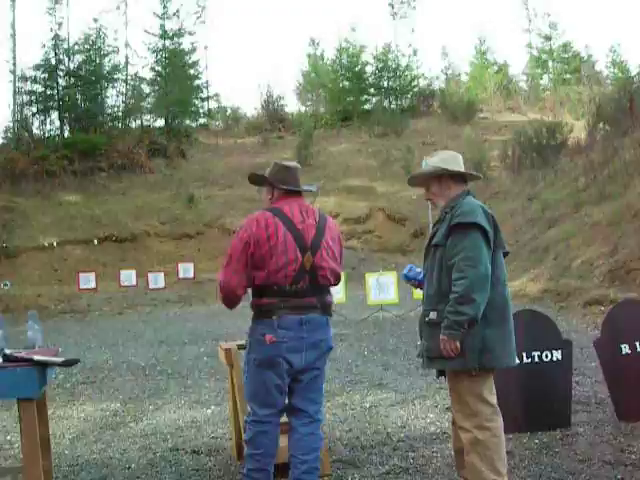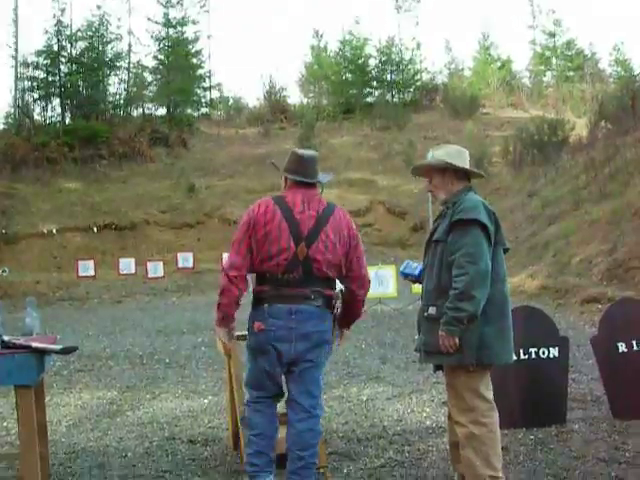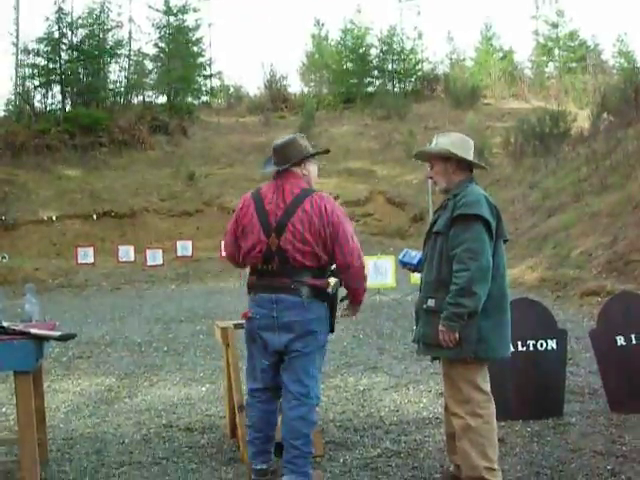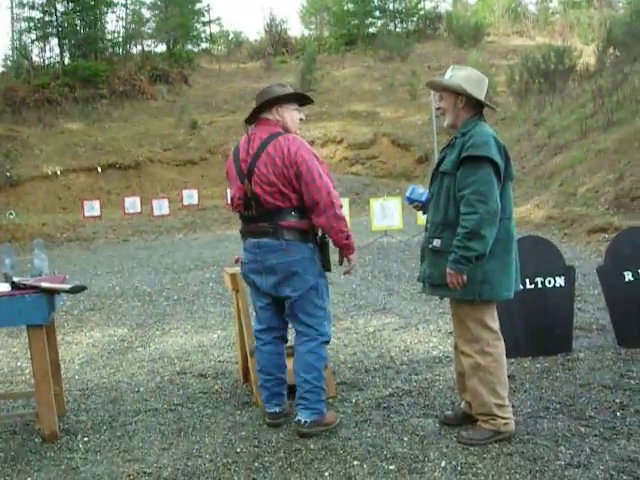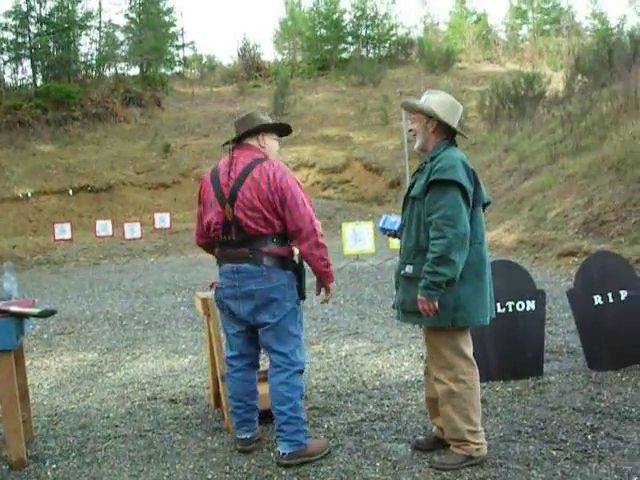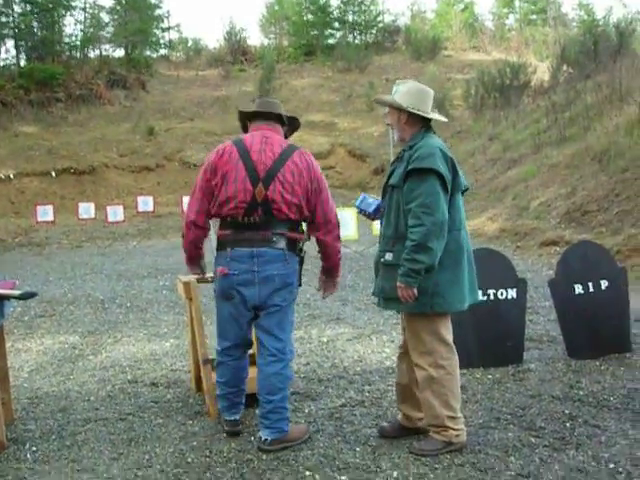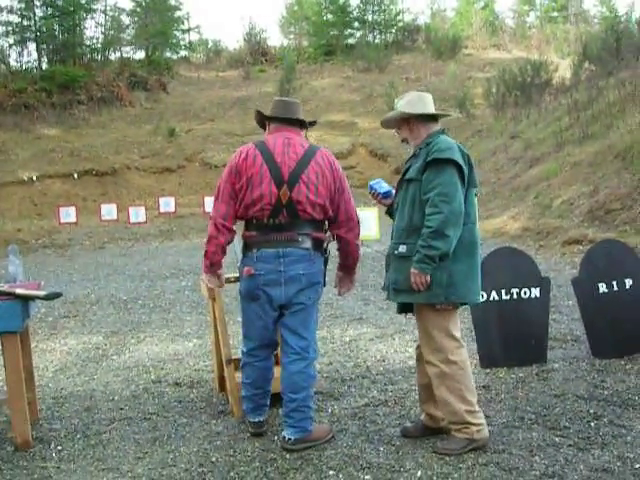
dt=0.5s
person 1, frame 1
left shoulder: (468, 213)
right shoulder: (458, 214)
left elbow: (472, 277)
left wrist: (453, 327)
right wrist: (427, 281)
left hip: (468, 338)
right hip: (462, 337)
left knee: (477, 416)
right knee: (465, 415)
person 1, frame 2
left shoulder: (469, 210)
right shoulder: (458, 211)
left elbow: (472, 275)
left wrist: (452, 323)
right wrist: (424, 278)
left hip: (467, 334)
right hip: (460, 333)
left knee: (473, 412)
right knee: (461, 411)
person 1, frame 3
left shoulder: (470, 203)
right shoulder: (459, 201)
left elbow: (473, 268)
left wrist: (453, 318)
right wrist: (424, 264)
left hip: (464, 327)
right hip: (456, 324)
left knee: (470, 403)
right knee: (457, 401)
person 1, frame 4
left shoulder: (478, 143)
right shoulder: (466, 140)
left elbow: (480, 211)
left wrist: (460, 261)
right wrist: (430, 203)
left hip: (471, 266)
right hip: (462, 262)
left knee: (479, 342)
right knee: (467, 339)
left ankle: (496, 419)
right ankle: (473, 405)
person 1, frame 5
left shoulder: (447, 167)
right shoulder: (440, 164)
left elbow: (450, 236)
left wrist: (430, 287)
right wrist: (404, 231)
left hip: (446, 291)
right hip: (439, 289)
left knee: (452, 368)
right knee: (438, 365)
left ankle: (468, 444)
right ankle: (445, 429)
person 1, frame 6
left shoulder: (425, 155)
right shoulder: (421, 151)
left elbow: (429, 223)
left wrist: (409, 274)
right wrist: (384, 213)
left hip: (426, 278)
right hip: (419, 275)
left knee: (432, 355)
right knee: (411, 351)
left ankle: (448, 430)
right ankle: (413, 417)
person 1, frame 7
left shoulder: (442, 153)
right shoulder: (429, 155)
left elbow: (446, 215)
left wrist: (423, 261)
right wrist: (393, 205)
left hip: (436, 274)
right hip: (427, 272)
left knee: (444, 350)
right knee: (429, 349)
left ankle: (469, 426)
right ankle: (437, 417)
person 2, frame 1
left shoulder: (257, 224)
right shoulder: (328, 224)
left elbow: (231, 284)
left wrist: (231, 302)
left hip: (273, 330)
right hip: (317, 329)
left knee: (263, 414)
right knee: (307, 414)
person 2, frame 2
left shoulder: (261, 211)
right shoulder: (340, 218)
left elbow: (235, 270)
right elbow: (359, 280)
left wrist: (224, 317)
right wrist: (345, 320)
left hip: (269, 318)
right hip: (316, 320)
left knee: (261, 399)
right knee: (306, 406)
person 2, frame 3
left shoulder: (249, 203)
right shoulder: (322, 205)
left elbow: (233, 252)
right elbow: (351, 260)
right wrist: (356, 297)
left hip: (261, 307)
right hip: (304, 309)
left knee: (261, 389)
right knee: (300, 394)
person 2, frame 4
left shoulder: (237, 153)
right shoulder: (291, 146)
right elbow: (325, 202)
right wrist: (345, 245)
left hip: (253, 252)
right hip: (293, 251)
left knee: (267, 332)
right knee: (311, 333)
left ankle: (273, 406)
right ankle: (310, 413)
person 2, frame 5
left shoulder: (211, 178)
right shoulder: (274, 172)
left elbow: (202, 237)
right elbow: (307, 230)
right wrist: (324, 275)
left hip: (229, 279)
right hip: (270, 278)
left knee: (239, 359)
right knee: (285, 363)
left ankle: (245, 433)
right ankle: (291, 444)
person 2, frame 6
left shoulder: (223, 154)
right shoulder: (302, 160)
left elbow: (195, 216)
right elbow: (326, 222)
left wrist: (193, 258)
right wrist: (331, 269)
left hip: (233, 261)
right hip: (279, 263)
left knee: (231, 345)
right knee: (275, 349)
left ankle: (230, 416)
right ankle: (273, 430)
person 2, frame 7
left shoulder: (245, 156)
right shoulder: (324, 159)
left elbow: (221, 217)
right elbow: (347, 221)
left wrist: (212, 264)
right wrist: (348, 267)
left hip: (259, 261)
right hip: (304, 262)
left knee: (257, 347)
right knee: (299, 350)
left ankle: (255, 417)
right ankle: (297, 429)
